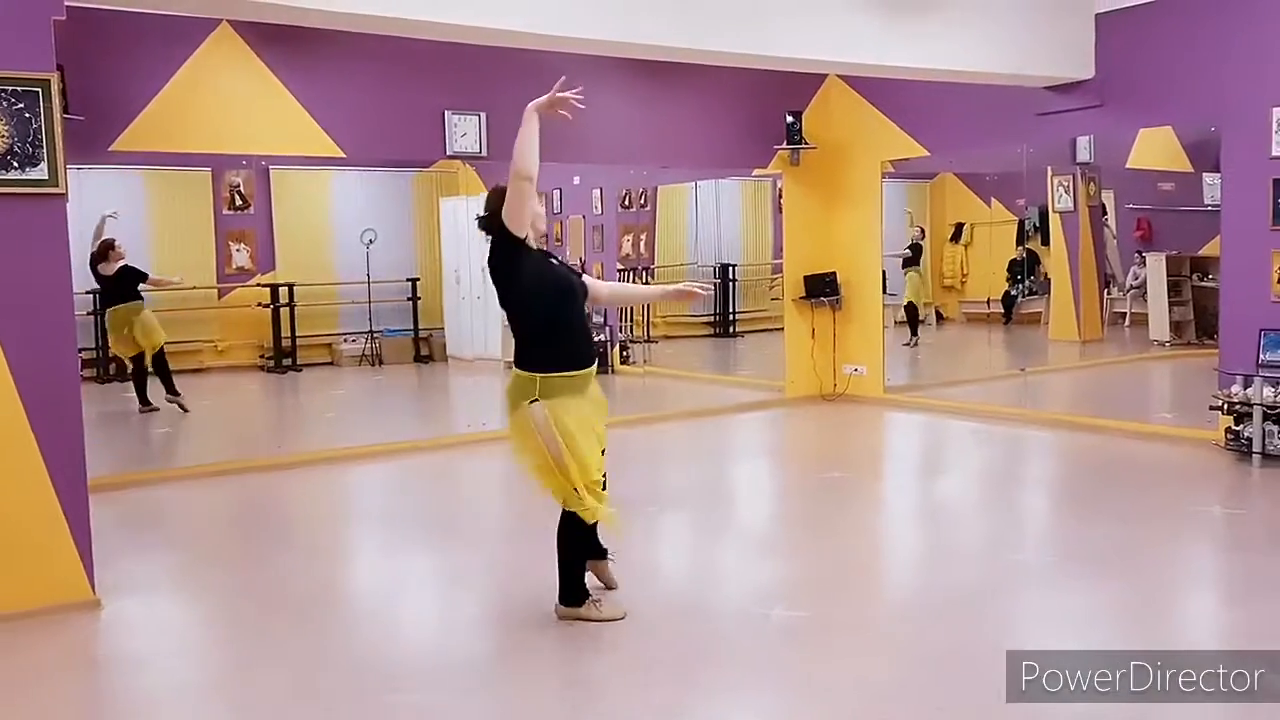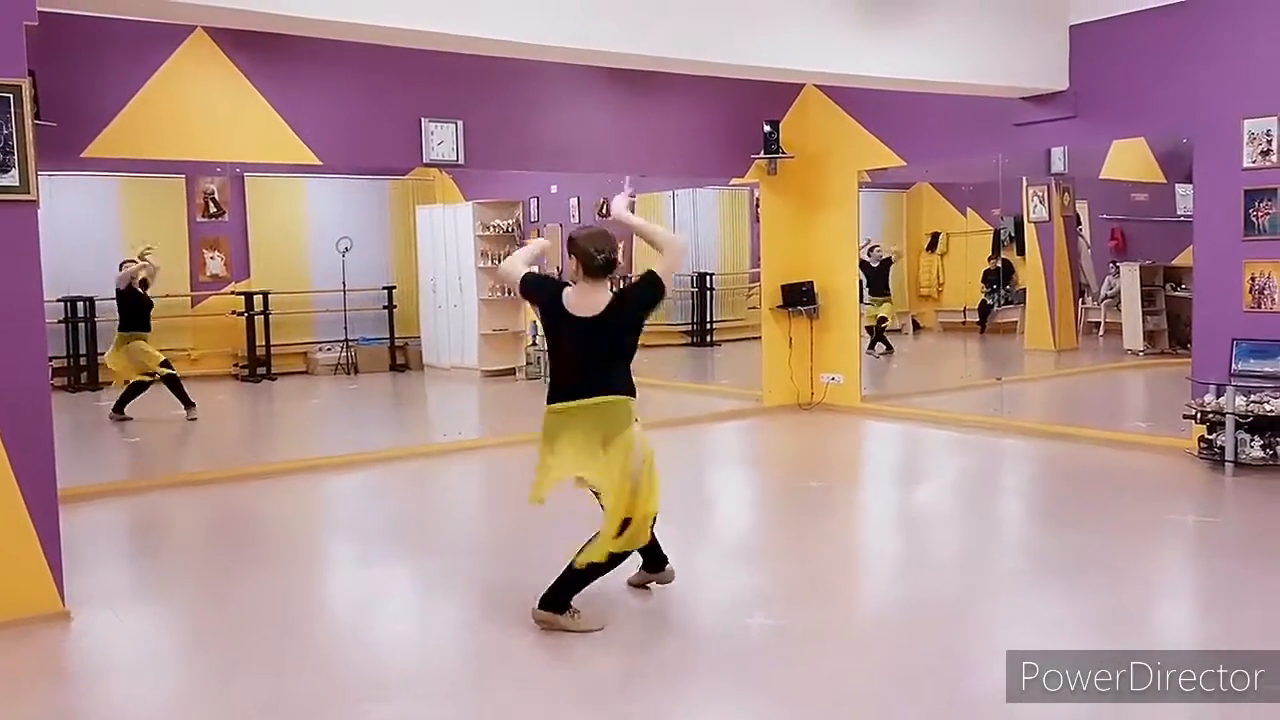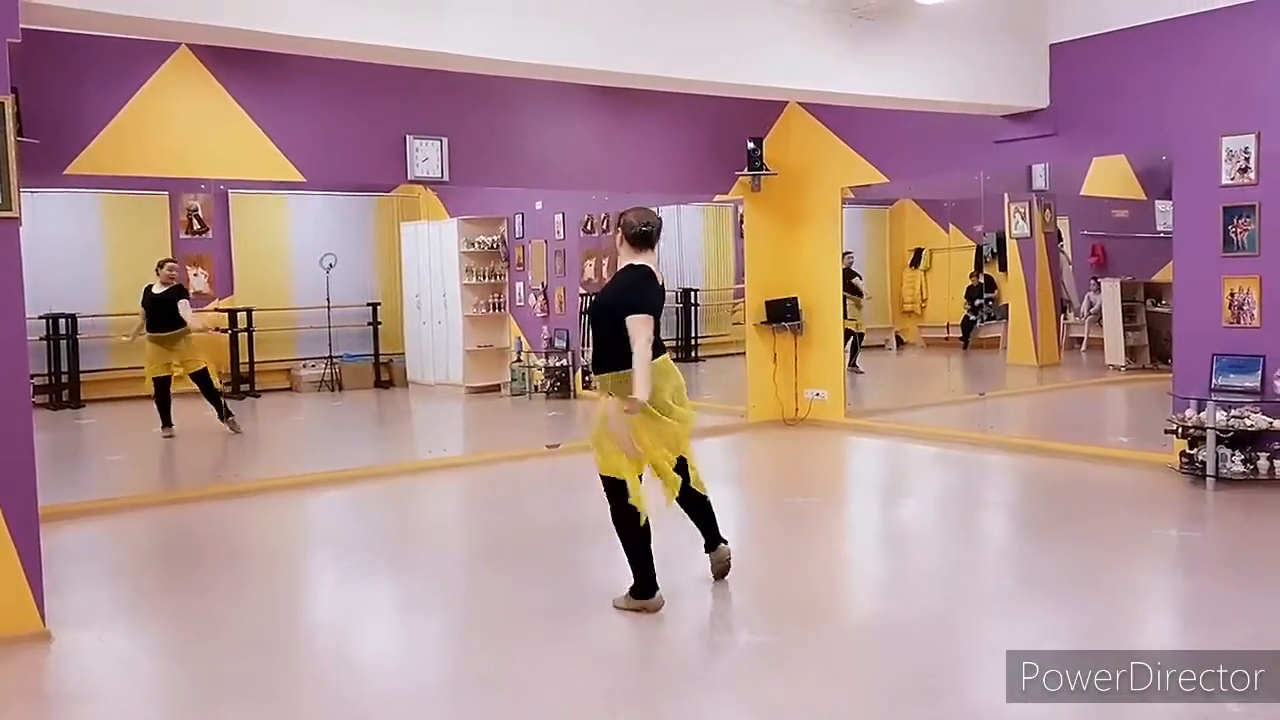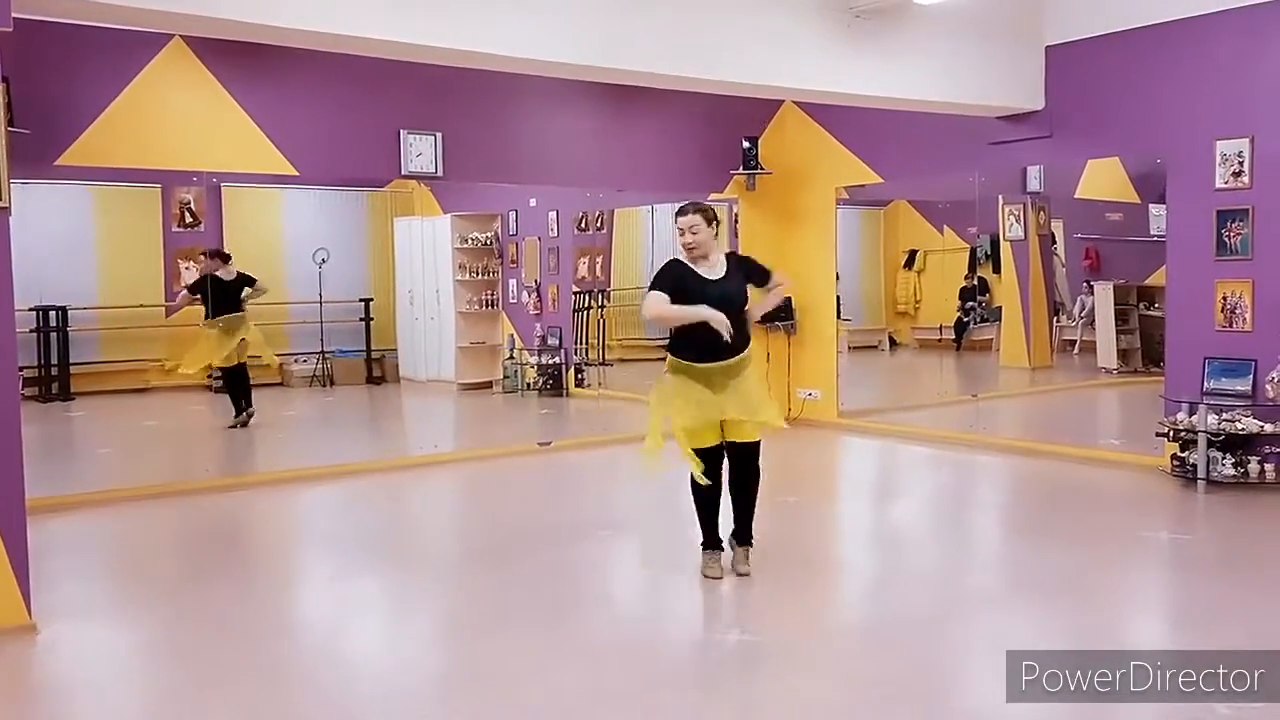
dt=1s
person 1, frame 1
left shoulder: (546, 263)
right shoulder: (507, 259)
left elbow: (605, 292)
right elbow: (522, 179)
left wrist: (669, 291)
right wrist: (534, 112)
left hip: (574, 388)
right hip: (546, 396)
left knee: (585, 480)
right knee: (582, 489)
left ankle: (590, 553)
right ankle: (573, 598)
person 1, frame 2
left shoulder: (552, 296)
right shoulder: (628, 304)
left elbow: (509, 270)
right elbow: (674, 250)
left wrist: (535, 245)
right wrist: (625, 217)
left hip: (563, 422)
right hip: (610, 422)
left knee: (625, 500)
right knee: (629, 517)
left ankle: (654, 562)
right ankle: (554, 604)
person 1, frame 3
left shoulder: (631, 278)
right shoulder: (647, 275)
left elbow: (642, 341)
left wrist: (638, 392)
left hip: (630, 390)
right hip: (661, 382)
left knee: (621, 490)
right knee: (677, 469)
left ankle: (644, 591)
right ankle: (716, 543)
person 1, frame 4
left shoulder: (738, 263)
right shoulder: (673, 272)
left elbow: (781, 285)
right elbow: (652, 312)
left wrist: (758, 309)
right wrist: (702, 312)
left hip: (738, 374)
right hip: (690, 378)
left knee: (746, 457)
right knee: (708, 464)
left ankle: (742, 540)
right ankle: (710, 546)
person 2, frame 1
left shoulder: (96, 267)
right shoulder: (127, 271)
left elbow: (96, 241)
right elbow: (156, 282)
left wrist: (102, 220)
right wrist: (175, 281)
left hip: (114, 317)
right hip: (135, 313)
left knee: (137, 360)
right knee: (156, 354)
left ankle: (144, 402)
right ankle: (172, 393)
person 2, frame 2
left shoulder: (140, 287)
right shoulder: (124, 288)
left elbow: (152, 274)
right elbow: (120, 279)
left wrist: (147, 261)
right wrist: (142, 263)
left hip: (139, 340)
right hip: (130, 341)
left knee: (146, 379)
right knee: (165, 369)
left ankle: (117, 410)
right ankle: (189, 405)
person 2, frame 3
left shoulder: (179, 290)
right shoulder: (148, 290)
left elbow: (185, 308)
right elbow: (143, 317)
left wrist: (194, 324)
right wrist: (132, 336)
left hip: (180, 339)
right hip: (155, 342)
left knee: (203, 378)
right knee: (161, 385)
left ankle: (226, 415)
right ankle: (166, 425)
person 2, frame 4
left shoulder: (206, 280)
right shoulder: (239, 276)
left elbow: (179, 302)
right elbow: (262, 289)
left wrist: (197, 299)
left hip: (219, 330)
right hip: (239, 325)
left knee: (228, 373)
right knee: (240, 369)
left ankle: (241, 413)
right ankle: (247, 408)
